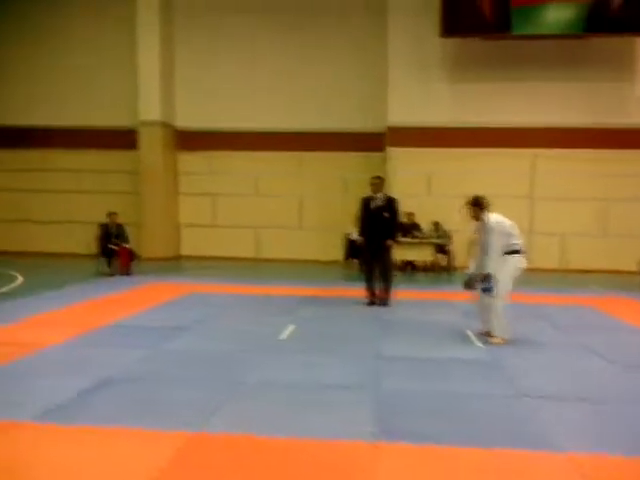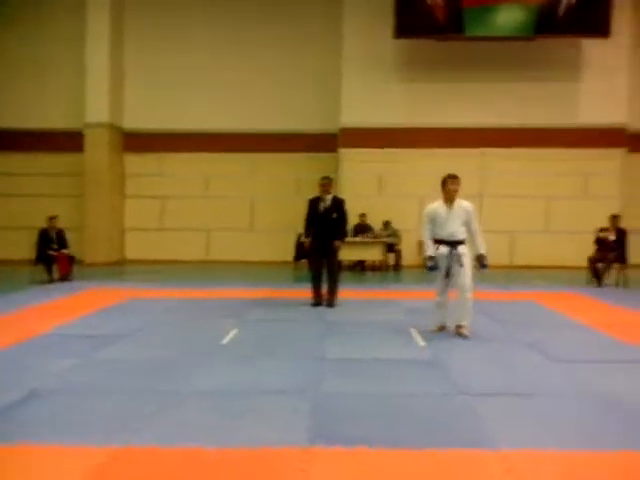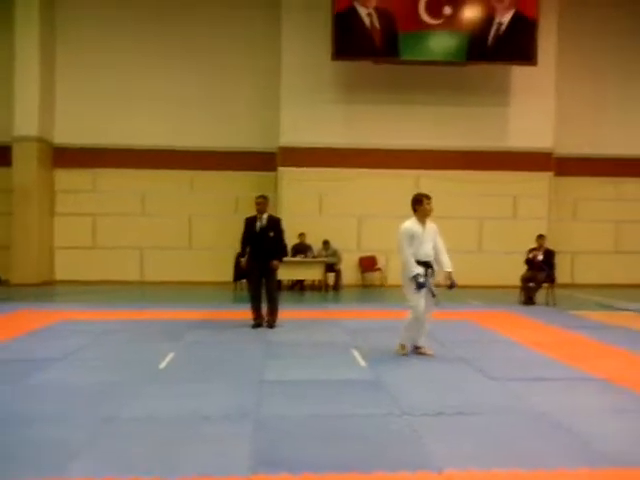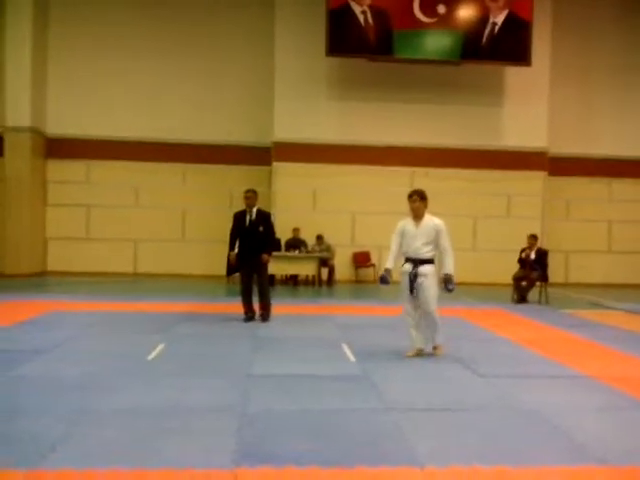
dt=0.7s
person 1, frame 1
left shoulder: (494, 223)
right shoulder: (482, 225)
left elbow: (494, 250)
right elbow: (480, 251)
left wrist: (488, 274)
right wrist: (472, 274)
left hip: (511, 259)
right hip: (498, 260)
left knee: (494, 295)
right knee: (483, 295)
left ankle: (500, 334)
right ankle: (491, 328)
person 1, frame 2
left shoulder: (467, 207)
right shoulder: (432, 209)
left elbow: (475, 231)
right elbow: (427, 233)
left wrist: (481, 252)
right wrist: (430, 255)
left hip: (460, 251)
right hip: (441, 251)
left knee: (465, 287)
right knee: (441, 289)
left ankle: (462, 324)
right ankle: (441, 322)
person 1, frame 3
left shoulder: (433, 227)
right shoulder: (407, 227)
left elbow: (440, 250)
right elbow: (406, 254)
left wrist: (448, 271)
right wrist: (416, 275)
left hip: (427, 271)
right hip: (413, 271)
left knee: (425, 310)
right knee: (417, 310)
left ankle: (417, 345)
right ankle: (404, 343)
person 1, frame 4
left shoulder: (436, 224)
right shoulder: (403, 225)
left elbow: (445, 249)
right elbow: (395, 248)
left wrist: (448, 273)
right wrist: (388, 268)
left hip: (427, 270)
right hip: (409, 270)
left knee: (429, 308)
right knee: (411, 310)
left ankle: (436, 343)
right ankle: (418, 346)
person 2, frame 1
left shoulder: (390, 202)
right shoulder: (365, 201)
left elbow: (395, 221)
right elbow: (362, 219)
left wrist: (391, 238)
right wrist: (361, 236)
left hip: (384, 241)
right hip: (368, 241)
left knee: (385, 269)
right knee: (368, 269)
left ankle: (384, 296)
right ankle: (372, 296)
person 2, frame 2
left shoulder: (339, 202)
right shoulder: (313, 202)
left elbow: (343, 222)
right elbow: (309, 220)
left wrist: (339, 239)
right wrist: (307, 237)
left hip: (331, 242)
right hip: (316, 241)
left knee: (332, 270)
right knee: (315, 270)
left ankle: (331, 298)
right ankle: (317, 297)
person 2, frame 3
left shoulder: (275, 221)
right shoulder: (249, 221)
left elbow: (280, 241)
right elbow: (245, 240)
left wrist: (277, 259)
right wrist: (243, 257)
left hip: (269, 261)
right hip: (253, 261)
left knee: (271, 291)
right knee: (254, 291)
left ankle: (271, 318)
right ankle: (257, 318)
person 2, frame 4
left shoulder: (265, 215)
right shoulder: (238, 216)
left elbow: (271, 235)
right elbow: (234, 234)
left wrist: (267, 253)
right wrist: (232, 251)
left hip: (260, 256)
right hip: (244, 255)
left knee: (263, 285)
right knee: (245, 285)
left ankle: (265, 312)
right ankle: (249, 312)
